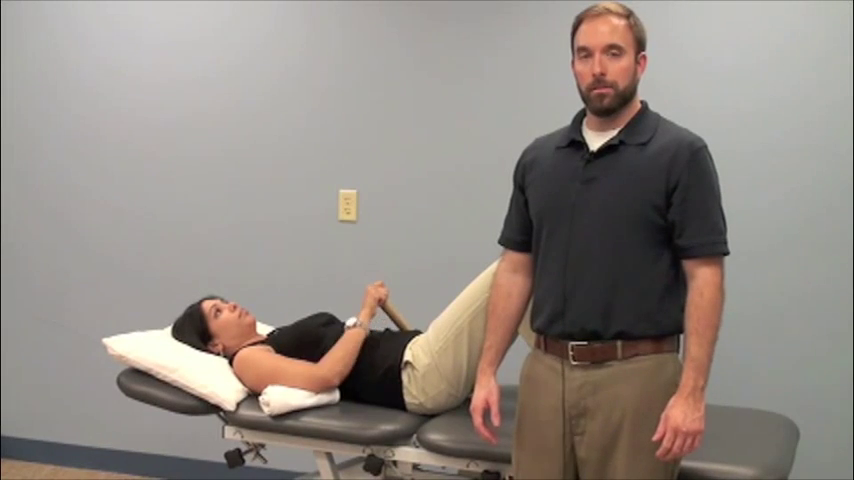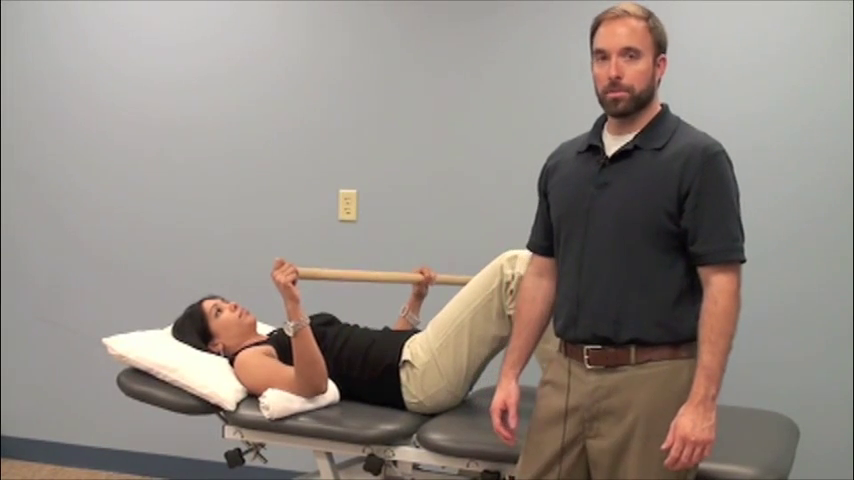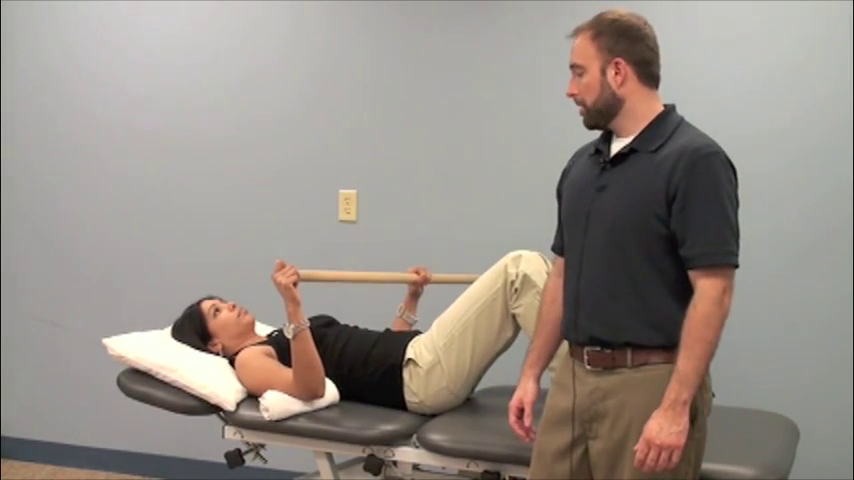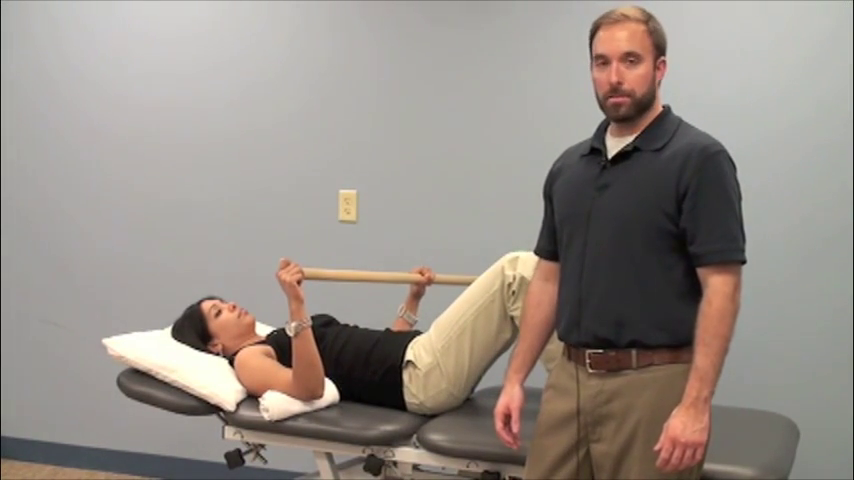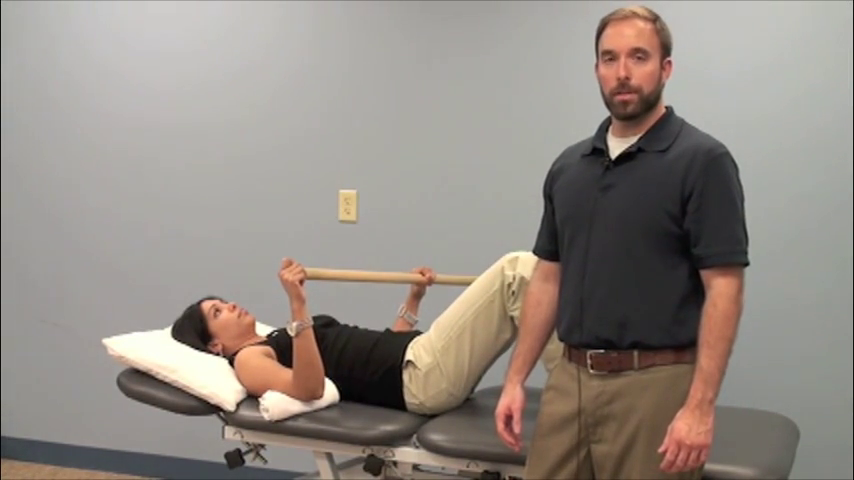
dt=1s
person 1, frame 1
left shoulder: (680, 155)
right shoulder: (538, 159)
left elbow: (705, 278)
right elbow: (516, 270)
left wrist: (692, 391)
right wrist: (487, 370)
left hip: (635, 376)
right hip: (547, 372)
person 1, frame 2
left shoulder: (698, 160)
right shoulder: (563, 163)
left elbow: (721, 286)
right elbow: (542, 275)
left wrist: (702, 401)
right wrist: (510, 372)
left hip: (651, 382)
right hip: (566, 376)
person 1, frame 3
left shoulder: (695, 161)
right shoulder: (581, 165)
left elbow: (713, 292)
left wrist: (675, 406)
right wrist: (531, 373)
left hip: (650, 384)
right hip: (574, 378)
person 1, frame 4
left shoulder: (698, 160)
right shoulder: (568, 168)
left elbow: (720, 288)
left wrist: (696, 403)
right wrist: (515, 378)
left hip: (653, 385)
right hip: (569, 380)
person 1, frame 5
left shoulder: (702, 162)
right shoulder: (568, 167)
left elbow: (724, 290)
left wrist: (700, 406)
right wrist: (515, 378)
left hip: (654, 386)
right hip: (569, 381)
person 2, frame 1
left shoulder: (279, 343)
right shoulder: (247, 360)
right elbow: (327, 376)
right wrist: (364, 314)
left hip: (417, 357)
right hip: (417, 377)
person 2, frame 2
left shoulder: (281, 342)
right shoulder: (248, 361)
right elbow: (313, 384)
left wrist: (415, 299)
right wrist: (292, 306)
left hip: (415, 355)
right hip: (417, 377)
left knee: (522, 267)
right knee: (514, 268)
person 2, frame 3
left shoulder: (281, 341)
right shoulder: (248, 360)
right elbow: (311, 388)
left wrist: (411, 299)
right wrist: (293, 308)
left hip: (415, 355)
right hip: (419, 377)
left knee: (527, 265)
right knee: (518, 270)
person 2, frame 4
left shoulder: (281, 341)
right shoulder: (248, 360)
right elbow: (310, 388)
left wrist: (413, 299)
right wrist: (296, 307)
left hip: (416, 355)
right hip: (419, 378)
left knee: (526, 270)
right knee: (517, 271)
person 2, frame 5
left shoulder: (282, 342)
right shoulder: (248, 360)
right elbow: (310, 388)
left wrist: (413, 299)
right wrist: (298, 307)
left hip: (416, 356)
right hip: (419, 378)
left knee: (524, 271)
right knee: (516, 271)
